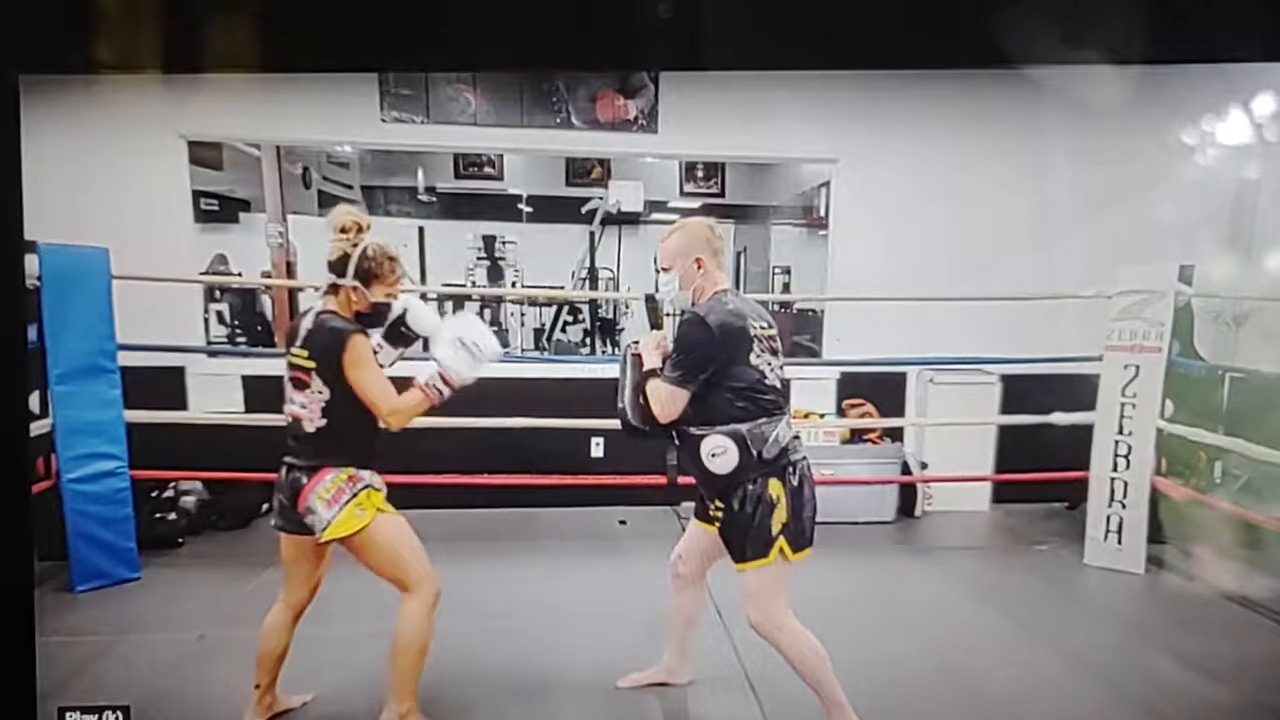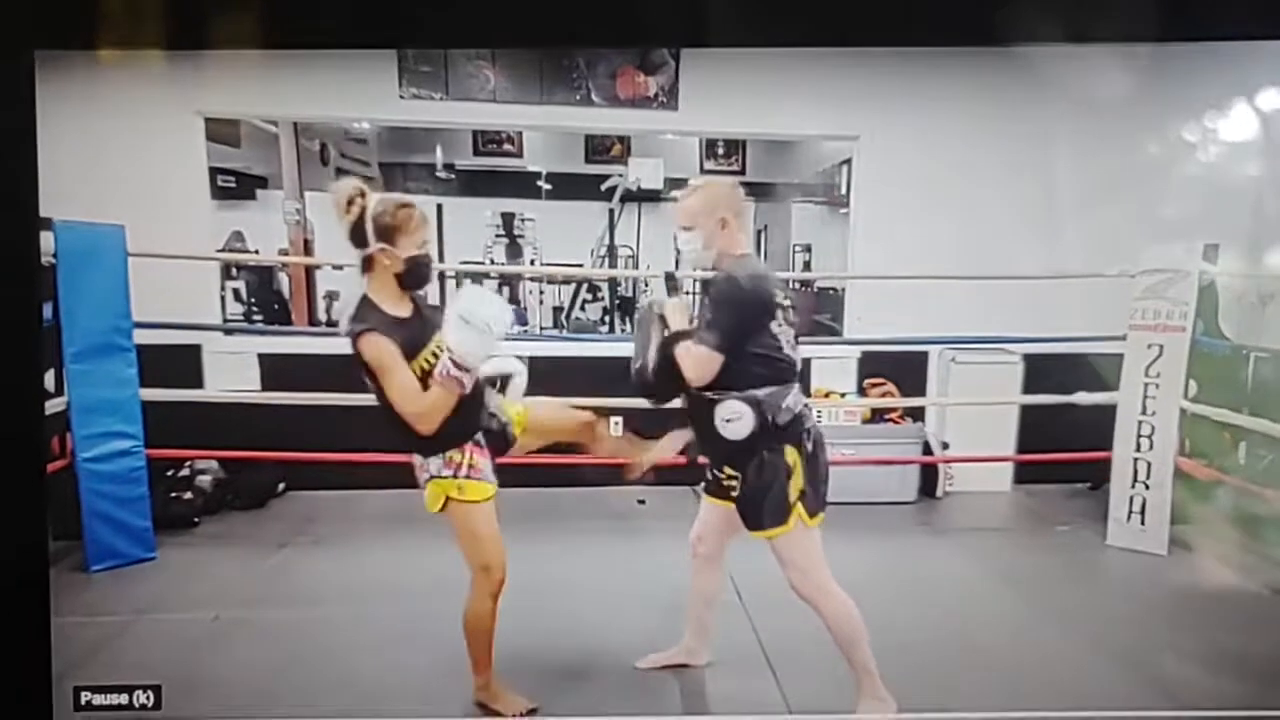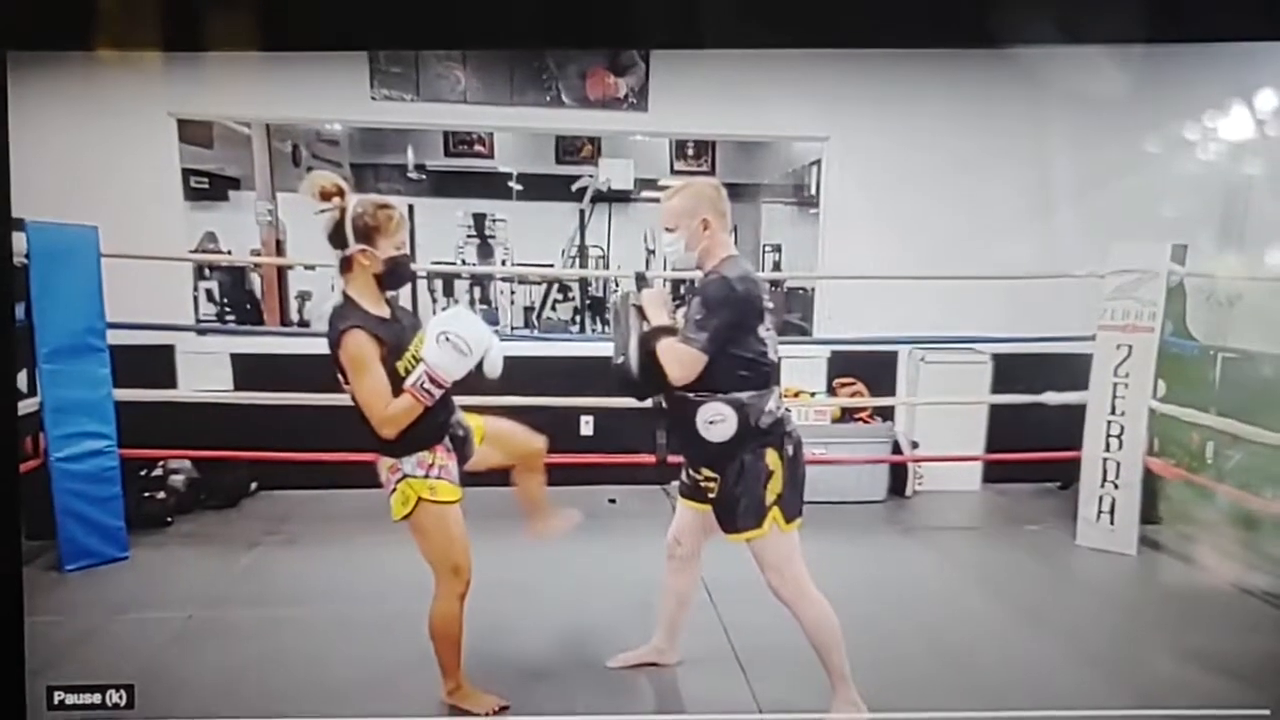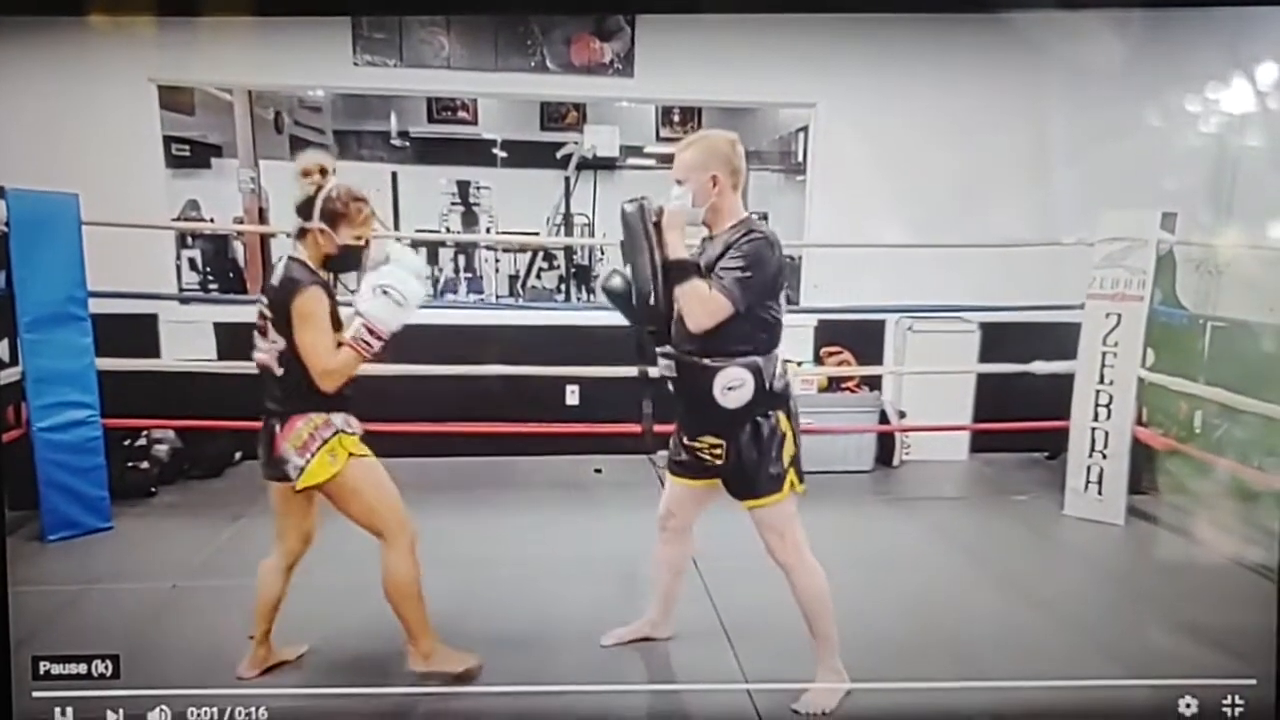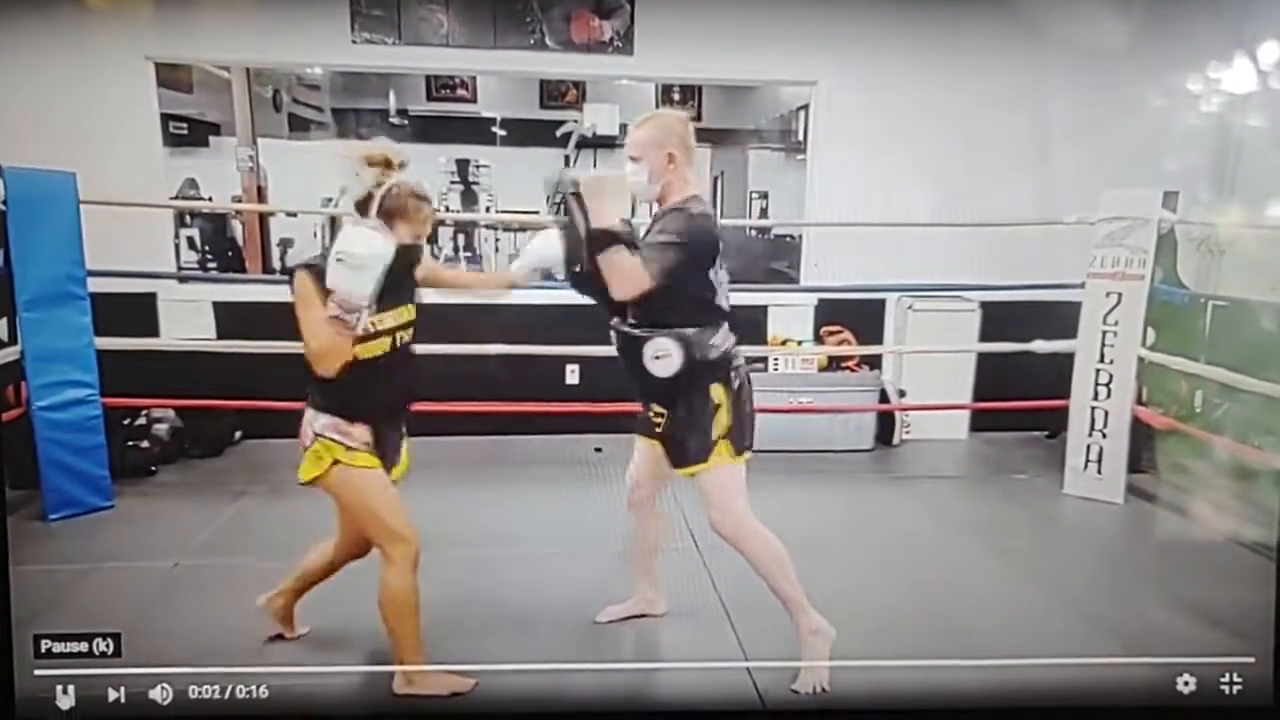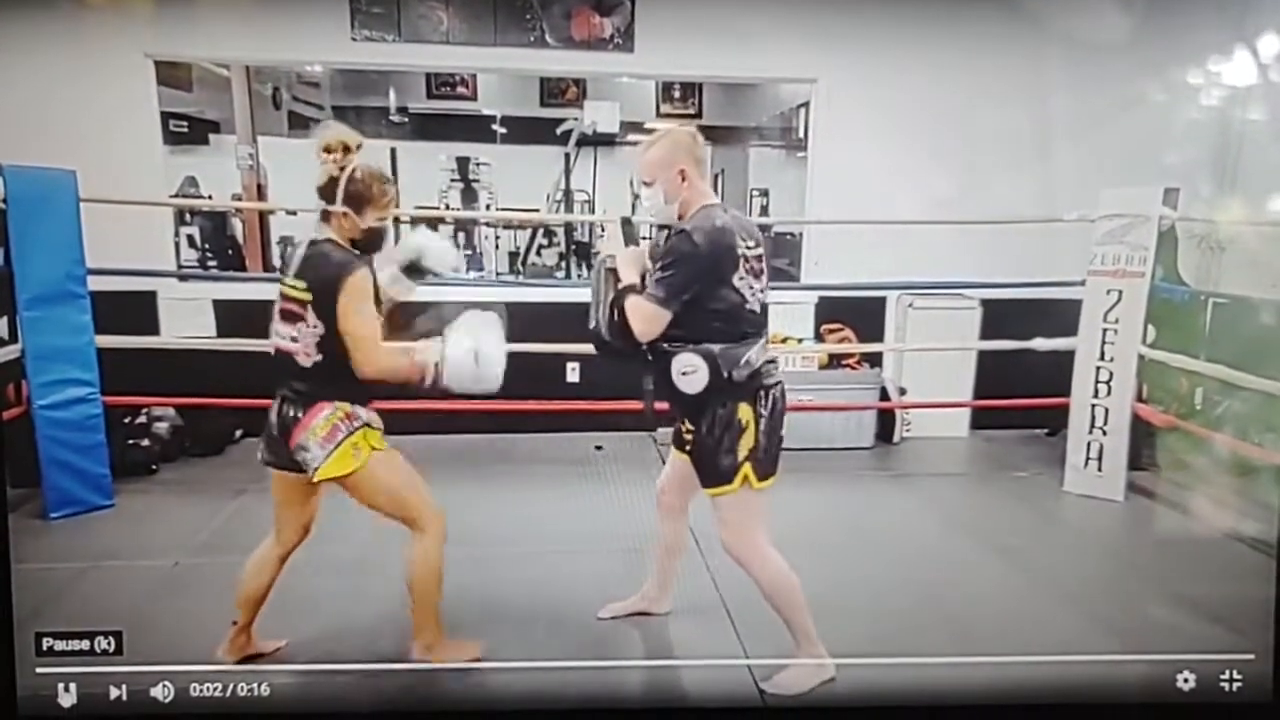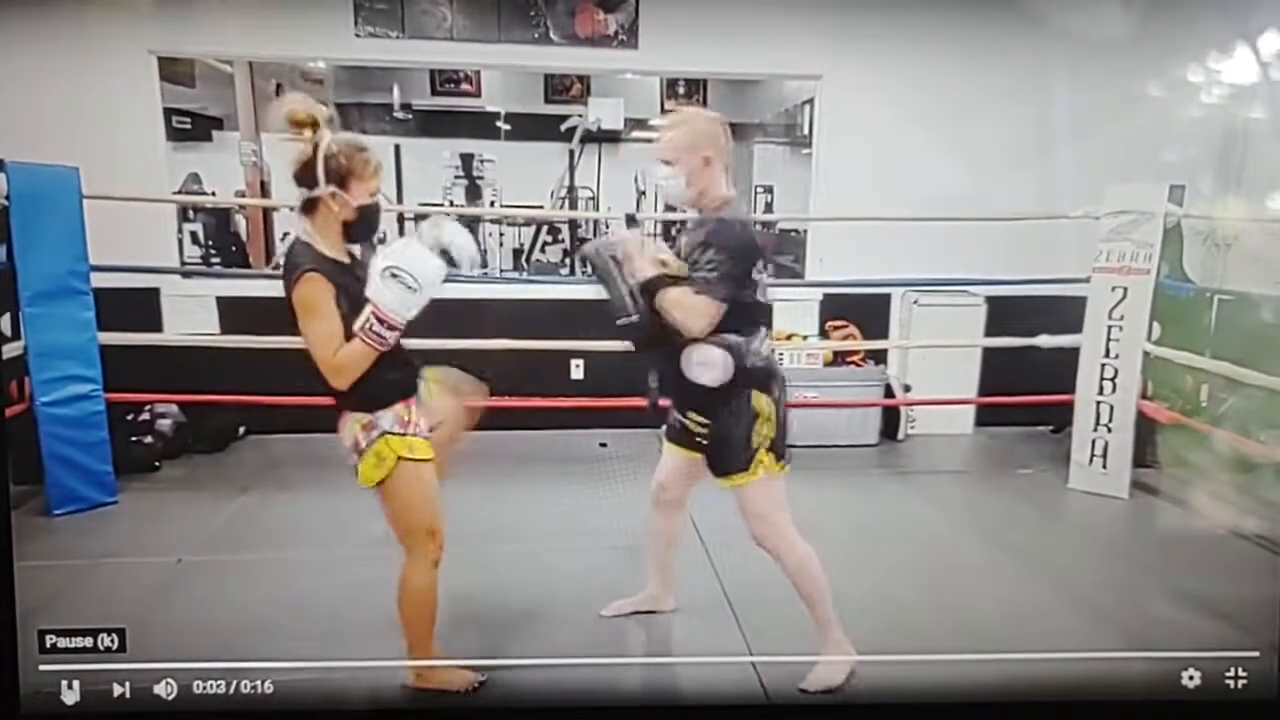
dt=0.7s
person 1, frame 1
left shoulder: (705, 322)
right shoulder: (750, 314)
left elbow: (666, 408)
left wrist: (651, 361)
right wrist: (674, 358)
left hip: (761, 484)
right hip: (737, 479)
left knee: (768, 616)
right knee: (685, 566)
right ankle: (674, 666)
person 1, frame 2
left shoulder: (736, 285)
right shoulder: (750, 279)
left elbow: (699, 370)
left wrist: (677, 323)
right wrist: (682, 330)
left hip: (776, 451)
right hip: (742, 449)
left knee: (809, 580)
right knee: (704, 545)
right ankle: (694, 646)
person 1, frame 3
left shoulder: (726, 288)
right shoulder: (727, 281)
left elbow: (681, 369)
left wrist: (658, 317)
right wrist: (662, 325)
left hip: (755, 454)
right hip: (720, 450)
left knee: (786, 579)
right knee: (681, 545)
right ankle: (663, 645)
person 1, frame 4
left shoulder: (755, 245)
right shoulder: (712, 242)
left elbow: (701, 316)
right elbow: (689, 316)
left wrist: (674, 247)
right wrist: (659, 266)
left hip: (753, 419)
right hip: (702, 414)
left knee: (786, 546)
right knee: (673, 518)
left ankle: (831, 670)
right ankle: (659, 619)
person 1, frame 5
left shoulder: (691, 222)
right shoulder: (669, 217)
left elbow: (628, 286)
right elbow: (633, 287)
left wrist: (600, 216)
right wrist: (594, 253)
left hip: (705, 387)
right hip: (665, 387)
left knee: (730, 518)
right knee: (640, 490)
left ankle: (811, 627)
right ankle: (648, 594)
person 1, frame 6
left shoulder: (691, 240)
right shoulder: (738, 229)
left elbow: (646, 326)
left wrist: (629, 276)
right wrist: (652, 272)
left hip: (735, 405)
right hip: (720, 398)
left knee: (743, 541)
right knee: (670, 495)
left ankle: (813, 654)
right ankle: (657, 594)
person 1, frame 7
left shoulder: (728, 230)
right shoulder: (707, 226)
left elbow: (698, 317)
left wrist: (646, 270)
right wrist: (655, 264)
left hip: (742, 397)
right hip: (704, 394)
left knee: (770, 527)
right knee: (666, 491)
left ankle: (836, 645)
right ankle: (658, 591)
person 2, frame 1
left shoulder: (307, 325)
right shoulder: (348, 339)
right elbow: (394, 414)
left wrist: (393, 341)
right wrist: (449, 373)
left hip: (296, 480)
right hip: (340, 485)
left knee: (293, 598)
right knee: (423, 587)
person 2, frame 2
left shoulder: (412, 300)
right shoulder: (373, 333)
right elbow: (423, 419)
left wrist: (482, 355)
right wrist: (463, 357)
left hip: (485, 416)
right hip: (450, 457)
left knee: (581, 421)
right knee: (490, 574)
left ankle: (634, 455)
person 2, frame 3
left shoulder: (385, 304)
right shoulder: (354, 332)
right elbow: (387, 422)
left wrist: (462, 344)
right wrist: (441, 369)
left hip: (448, 429)
right hip: (415, 463)
left knee: (533, 446)
right knee: (455, 578)
left ankle: (540, 517)
person 2, frame 4
left shoulder: (287, 274)
right shoulder: (308, 289)
left elbow: (321, 351)
right elbow: (328, 374)
left wrist: (383, 281)
right wrist: (377, 321)
left hip: (284, 430)
right hip: (318, 431)
left knee: (289, 545)
right knee: (399, 533)
left ankle: (259, 652)
right ankle: (426, 652)
person 2, frame 5
left shoulder: (401, 264)
right shoulder: (313, 275)
left elbow: (476, 280)
right elbow: (326, 363)
right wrist: (348, 297)
left hip: (382, 427)
right hip: (338, 433)
left knee: (357, 539)
right knee: (403, 546)
left ankle: (282, 602)
right ankle: (412, 672)
person 2, frame 6
left shoulder: (308, 256)
right shoulder: (346, 274)
right elbow: (370, 361)
left wrist: (408, 258)
right wrist: (442, 359)
left hip: (287, 415)
right hip: (330, 421)
left knee: (286, 536)
right knee: (428, 522)
left ankle: (238, 641)
right ankle: (429, 641)
person 2, frame 7
left shoulder: (336, 242)
right shoulder: (312, 274)
left elbow: (361, 292)
right elbow: (341, 374)
left wrist: (420, 247)
right wrist: (390, 310)
left hip: (399, 385)
right hip: (376, 416)
left knee: (467, 395)
right knee: (424, 540)
left ankle: (422, 477)
right ankle: (426, 667)
